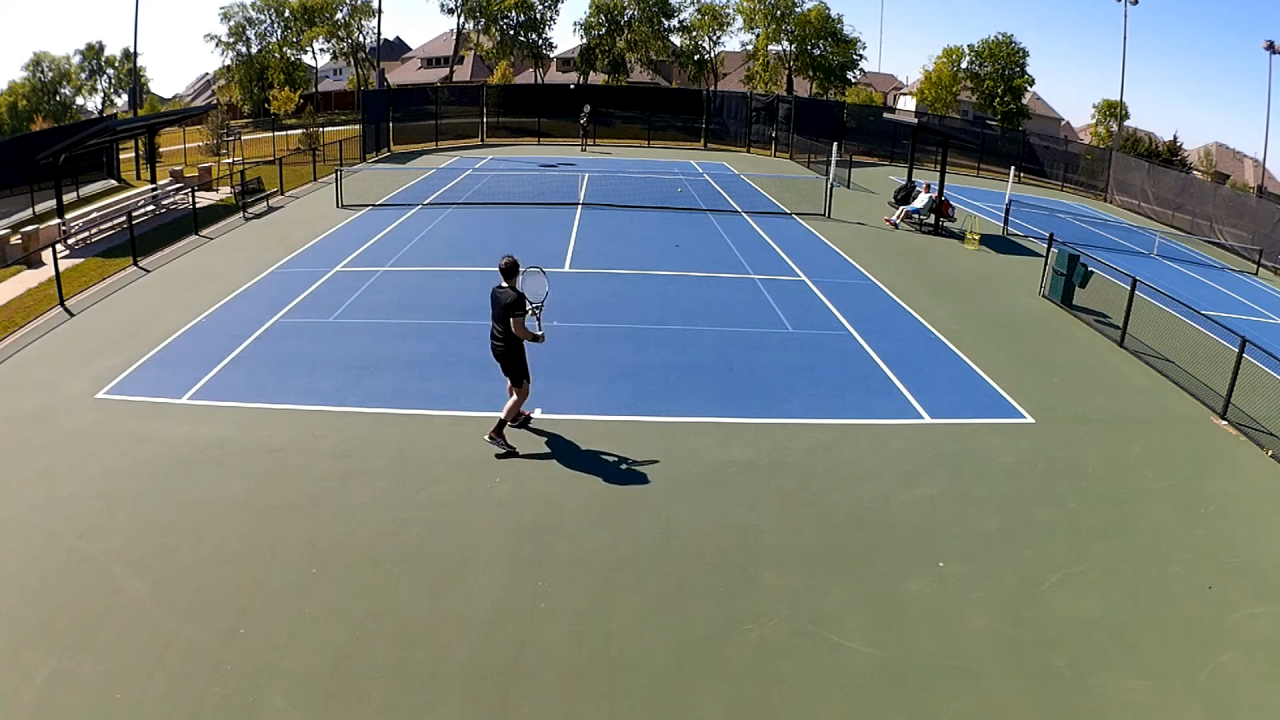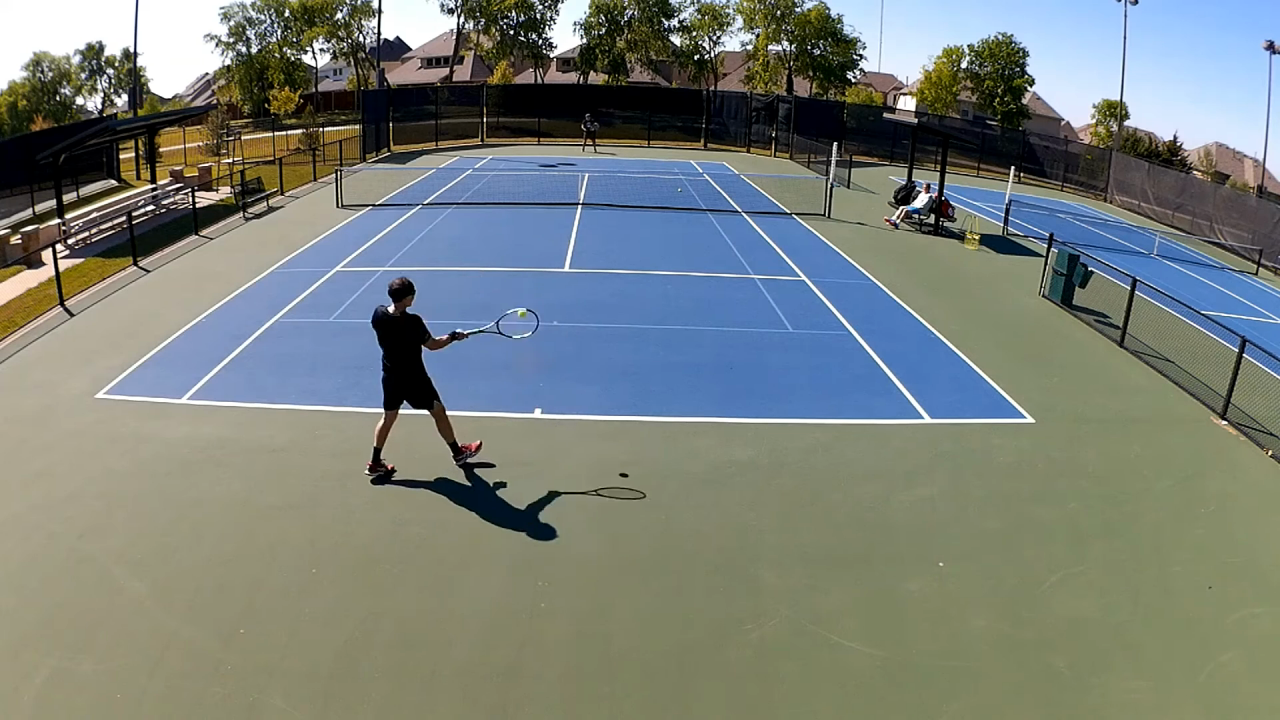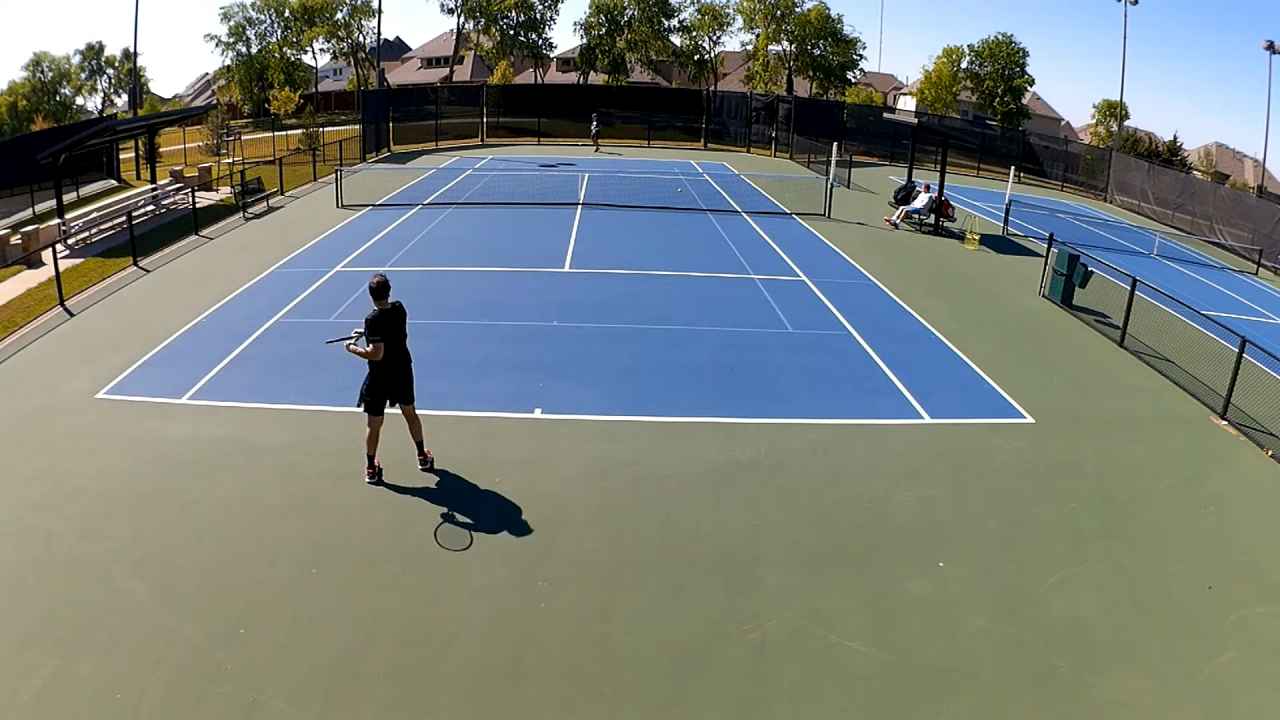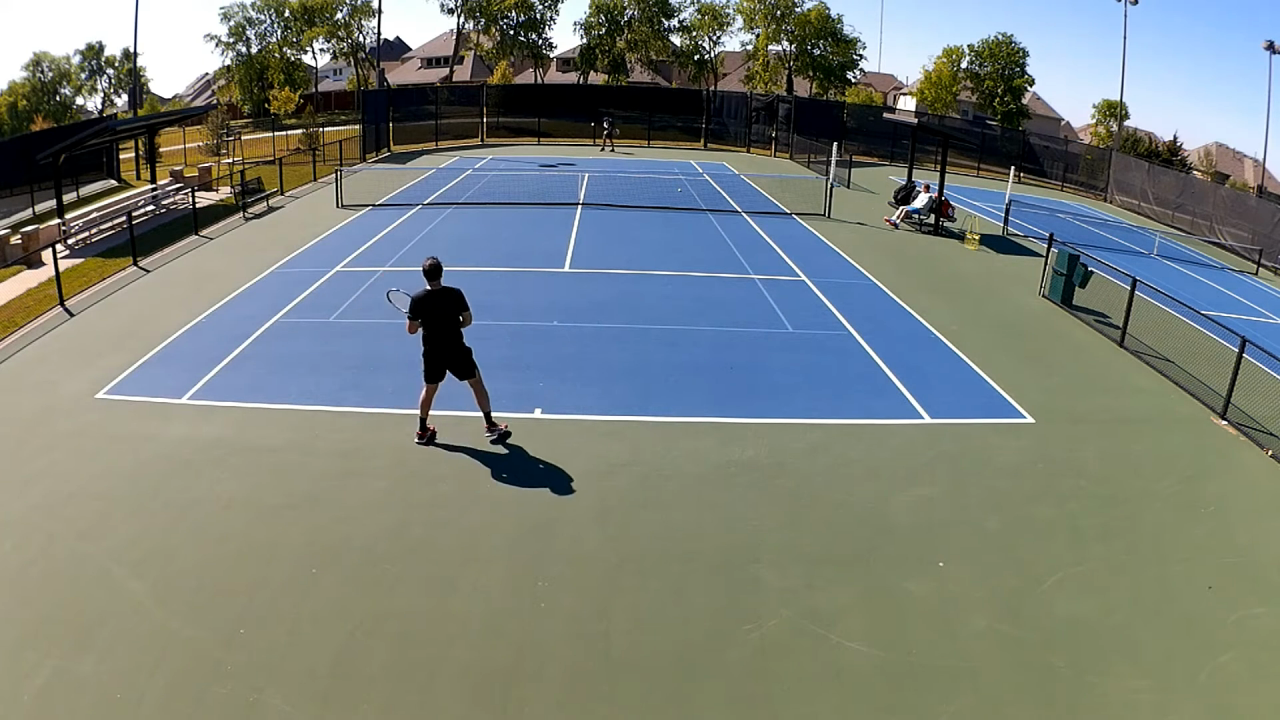
dt=1s
person 1, frame 1
left shoulder: (496, 291)
right shoulder: (516, 297)
right elbow: (517, 329)
left wrist: (526, 309)
right wrist: (536, 337)
left hip: (497, 345)
right hip: (510, 349)
left knee: (513, 380)
right knee: (521, 392)
left ankle: (515, 416)
right ankle: (496, 431)
person 1, frame 2
left shoulder: (378, 314)
right shoulder: (413, 322)
right elbow: (432, 345)
right wrist: (453, 337)
left hip: (390, 376)
right hip: (413, 377)
left knee: (388, 417)
right knee: (439, 413)
left ankle: (375, 463)
right ankle: (458, 453)
person 1, frame 3
left shoulder: (372, 319)
right shoulder: (399, 309)
left elbow: (375, 354)
left wrist: (354, 348)
right wrist: (365, 334)
left hip: (379, 377)
right hip: (403, 372)
left knee: (373, 424)
right knee: (410, 414)
left ankle: (371, 469)
right ankle: (422, 457)
person 1, frame 4
left shoulder: (417, 298)
right shoulder: (455, 294)
left elbow: (411, 329)
right elbow: (468, 321)
left hip: (432, 352)
right hip: (456, 350)
left knee: (429, 389)
right knee: (477, 384)
left ankle: (422, 432)
right ankle: (490, 425)
